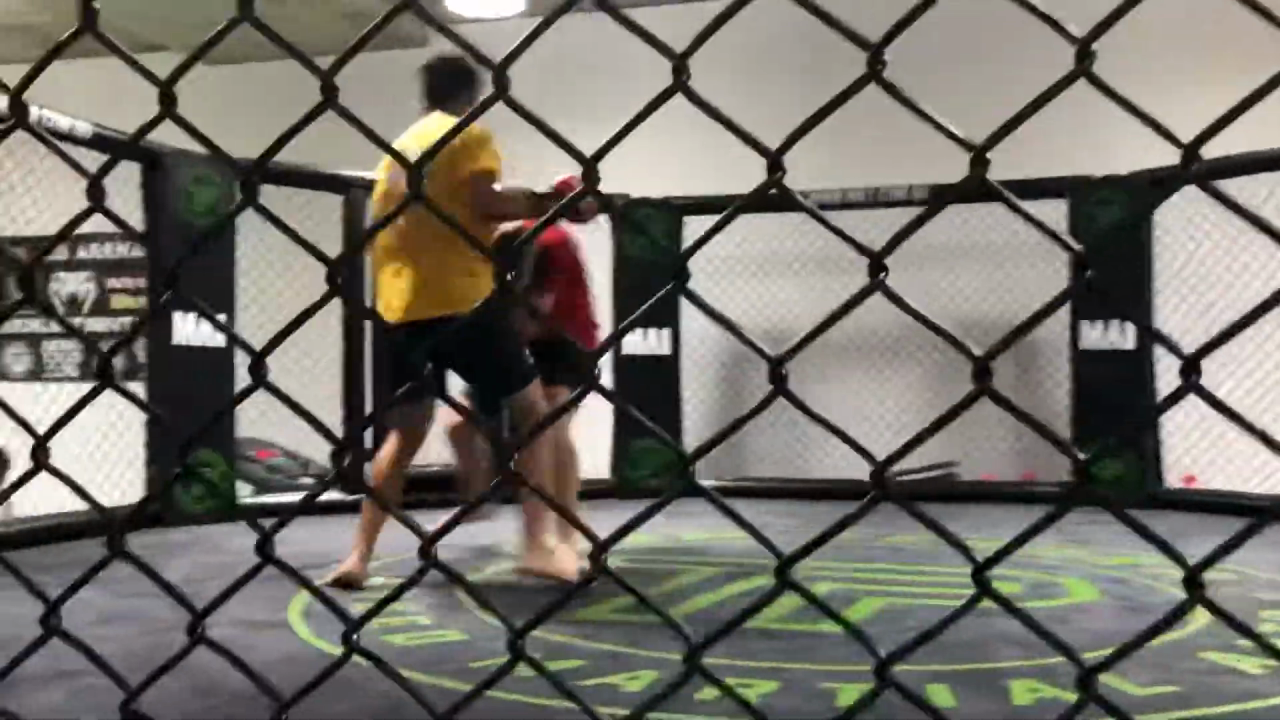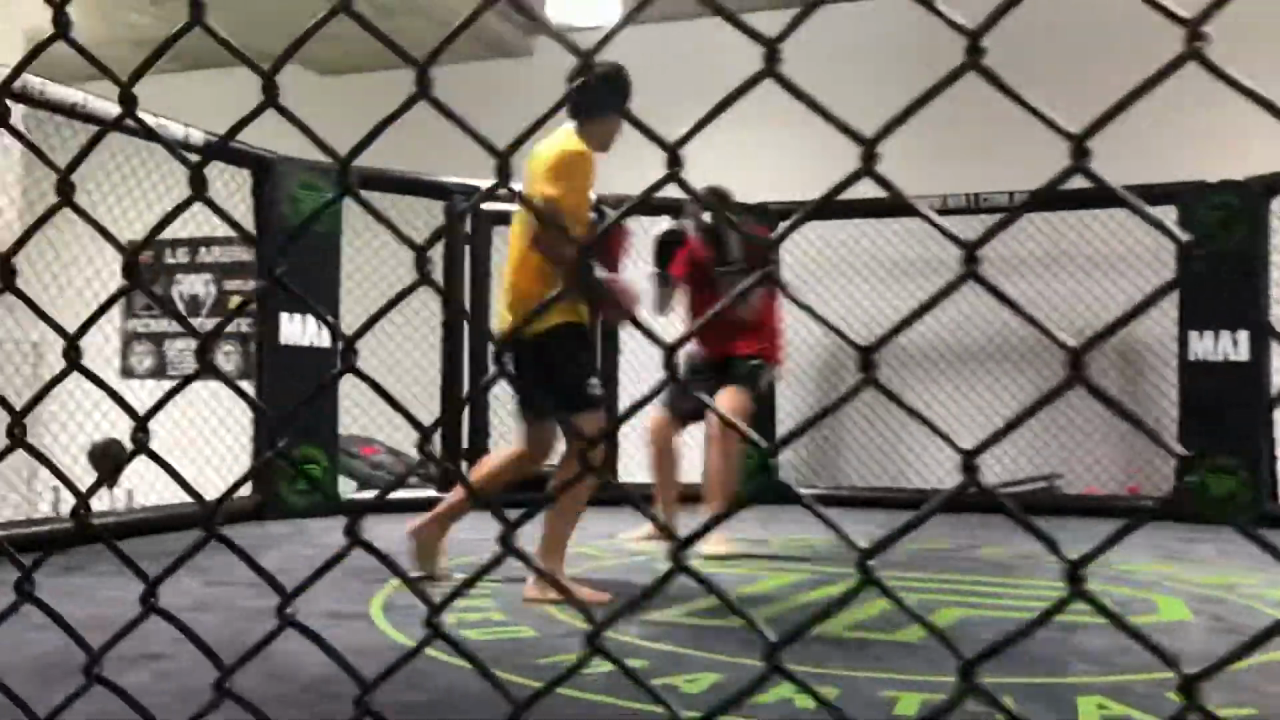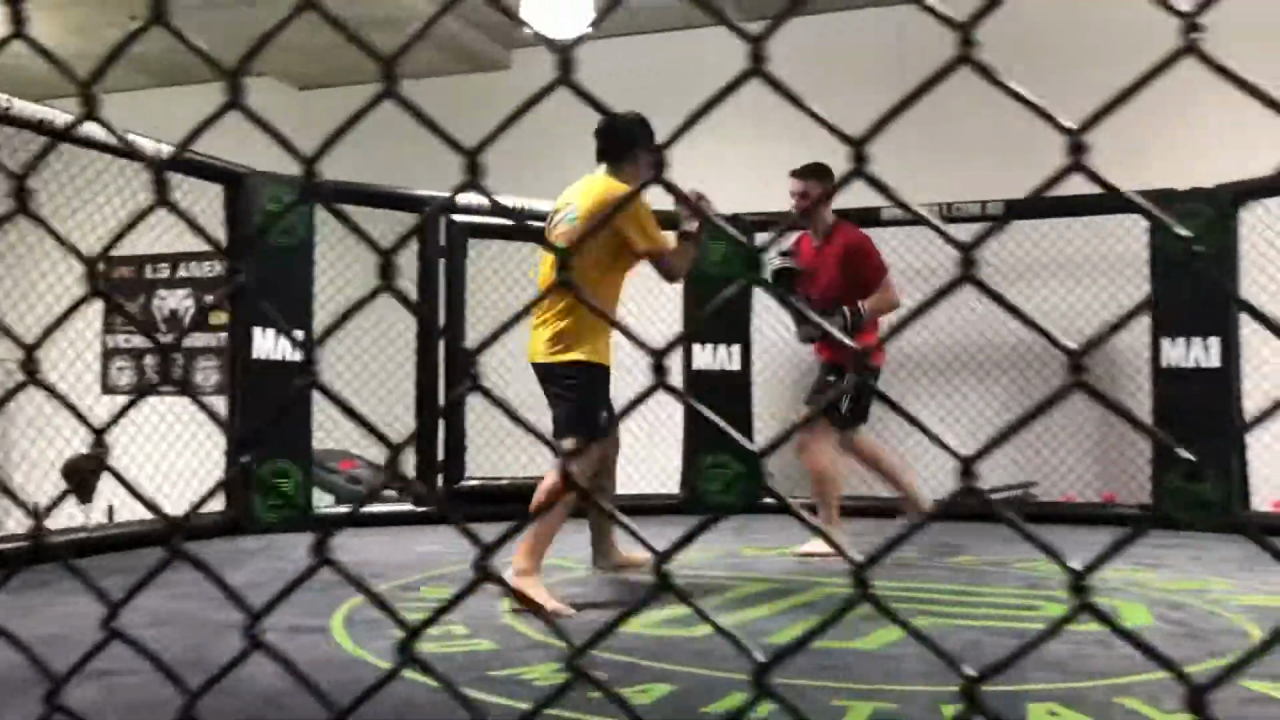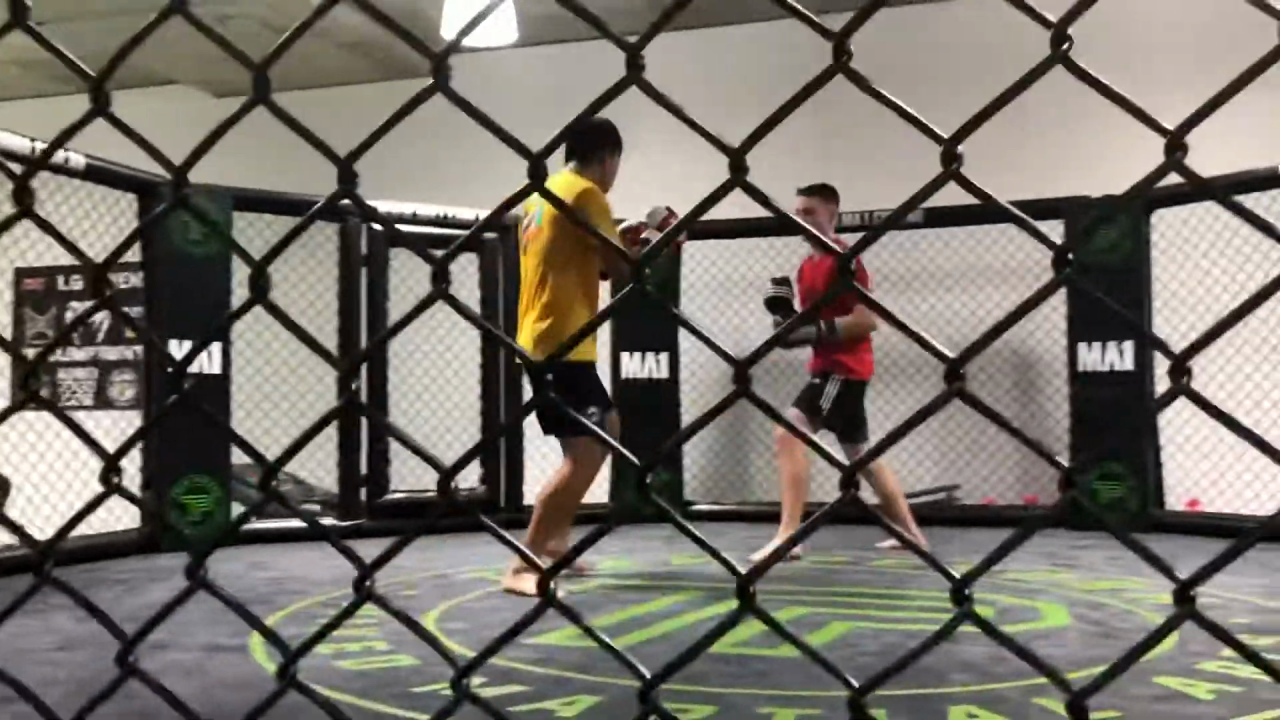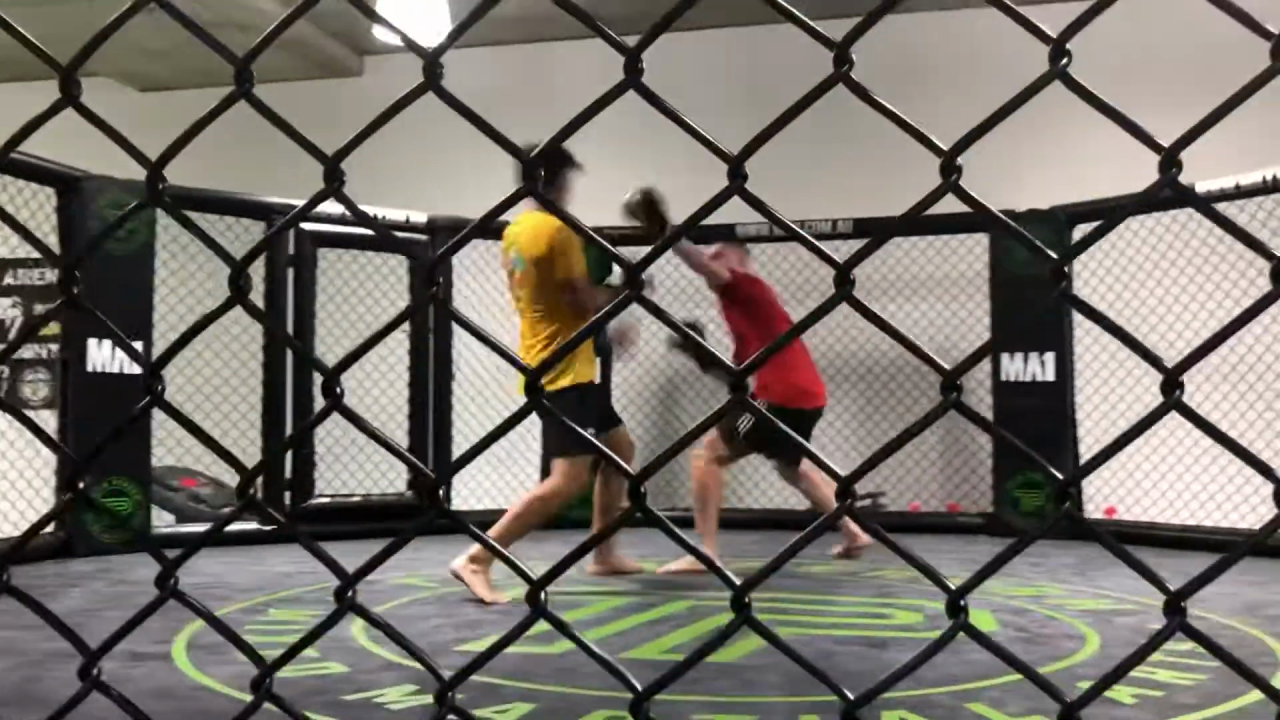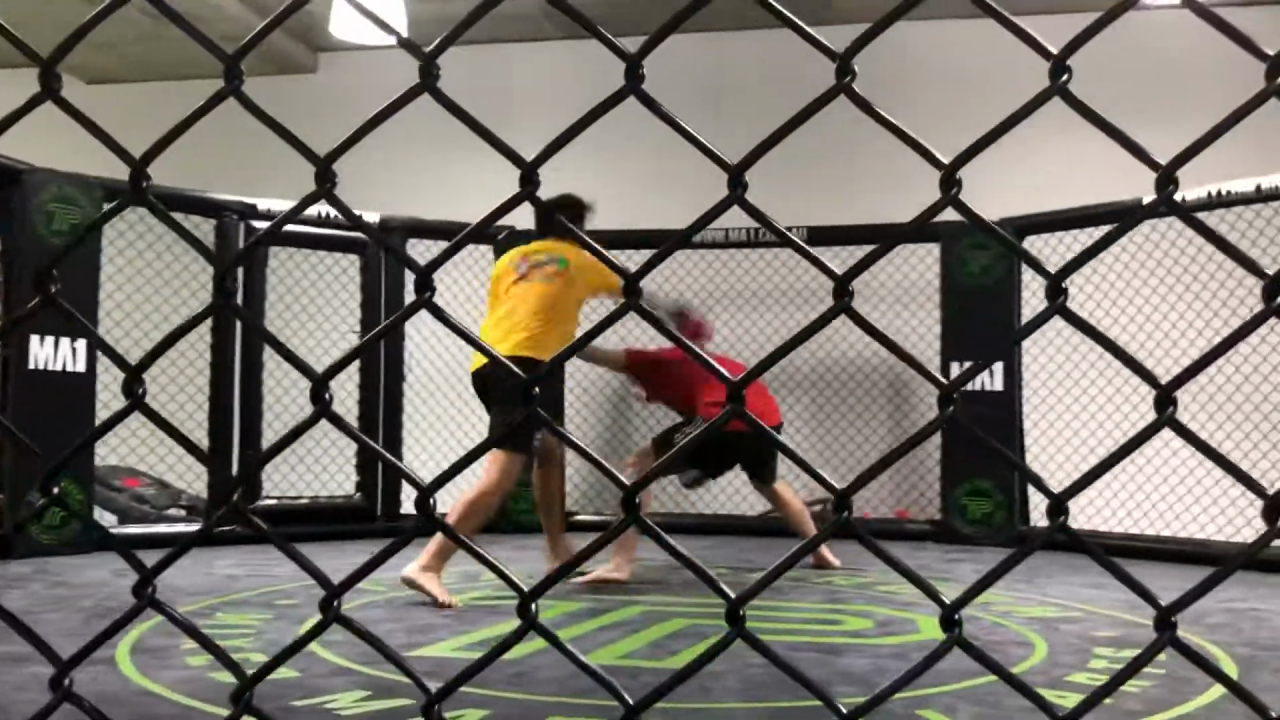
dt=0.4s
person 1, frame 1
left shoulder: (395, 151)
right shoulder: (469, 137)
left elbow: (384, 228)
right elbow: (486, 203)
right wrist: (552, 203)
left hip: (404, 308)
right hip: (464, 303)
left knee: (405, 432)
right knee: (534, 412)
left ankle: (360, 557)
right ankle: (539, 546)
person 1, frame 2
left shoulder: (554, 148)
right shoulder: (574, 154)
right elbow: (546, 230)
right wrist: (598, 284)
left hip: (528, 316)
right hip: (552, 315)
left knee: (537, 444)
right knee: (588, 438)
left ankle: (435, 525)
right ankle: (548, 575)
person 1, frame 3
left shoulder: (576, 193)
right shoulder: (625, 196)
right elbow: (673, 268)
right wrist: (692, 230)
left hip: (554, 342)
right hip: (577, 347)
left knee: (600, 446)
right knee: (581, 459)
left ankle: (605, 548)
right ankle: (525, 566)
person 1, frame 4
left shoulder: (542, 195)
right shoulder: (585, 193)
right elbow: (619, 268)
left wrist: (619, 250)
left hip: (543, 342)
right hip: (561, 346)
left knee: (605, 430)
right knee: (582, 457)
left ankle: (555, 543)
right ankle: (520, 567)
person 1, frame 5
left shoulder: (516, 232)
right shoulder: (556, 230)
right elbow: (583, 301)
left wrist: (607, 333)
right wrist: (617, 293)
left hip: (565, 373)
right hip: (563, 374)
left knee: (620, 448)
right knee: (568, 479)
left ankle: (603, 553)
right ankle: (475, 561)
person 1, frame 6
left shoulder: (511, 260)
right shoulder: (584, 260)
right elbow: (641, 299)
left hip: (490, 366)
right hip: (523, 366)
left knee: (549, 449)
right knee: (502, 470)
left ankle: (558, 552)
right ankle: (425, 565)
person 2, frame 1
left shoulder: (554, 245)
left elbow: (532, 323)
left hip: (567, 340)
right hip: (519, 339)
left knee: (551, 423)
right knee: (464, 426)
left ankle: (568, 535)
right ankle: (473, 498)
person 2, frame 2
left shoulder: (754, 246)
right shoulder: (689, 246)
left elbow: (746, 311)
right elbow: (663, 303)
left wrist: (727, 260)
right wrist: (664, 265)
left hip: (753, 355)
right hip: (708, 355)
left knee: (725, 414)
right knee: (659, 427)
right ankle: (664, 517)
person 2, frame 3
left shoulder: (853, 242)
right shoulder: (799, 246)
left elbow: (890, 298)
right elbow: (802, 307)
left wrist: (844, 318)
right wrist: (784, 284)
left hip: (856, 355)
right hip: (834, 356)
left knee: (810, 435)
right knee: (849, 437)
left ankle: (831, 533)
right ankle: (916, 501)
person 2, frame 4
left shoulder: (842, 261)
right shoulder: (807, 266)
left elbow: (866, 321)
right elbow: (807, 320)
left wrist: (814, 328)
right wrist: (785, 308)
left hip: (844, 368)
right hip: (829, 368)
left knee: (788, 436)
right knee: (856, 452)
left ankle: (787, 537)
right ankle: (910, 531)
person 2, frame 5
left shoulder: (746, 285)
right shoulder: (747, 301)
left elbow: (709, 269)
left wrist: (660, 225)
left hip: (783, 396)
right hip: (809, 397)
left knee: (708, 457)
right knee: (790, 466)
left ankle: (705, 552)
right ankle: (853, 533)
person 2, frame 6
left shoulder: (656, 362)
left hip: (725, 419)
right hip: (768, 416)
left knee: (637, 468)
right knee: (767, 483)
left ankle: (620, 564)
right ankle: (822, 553)
